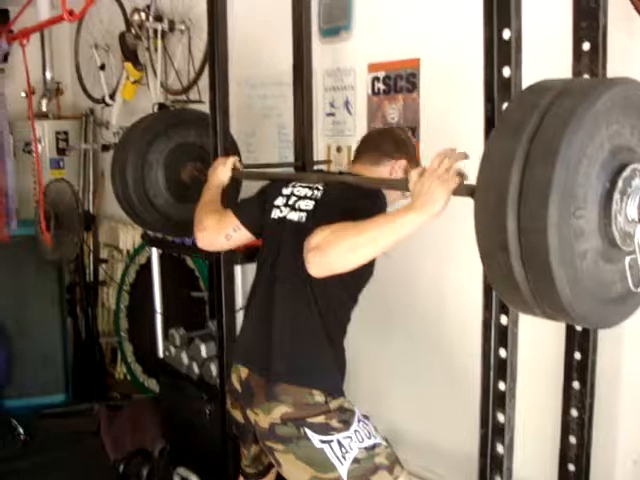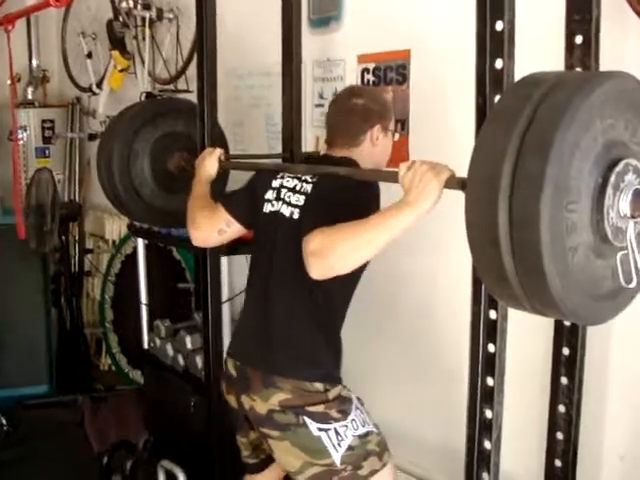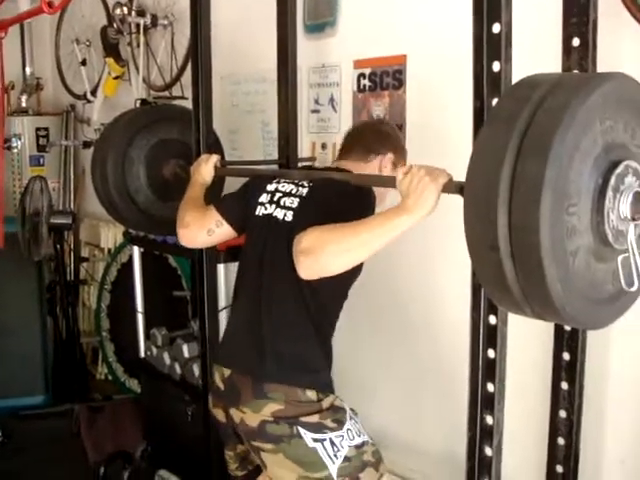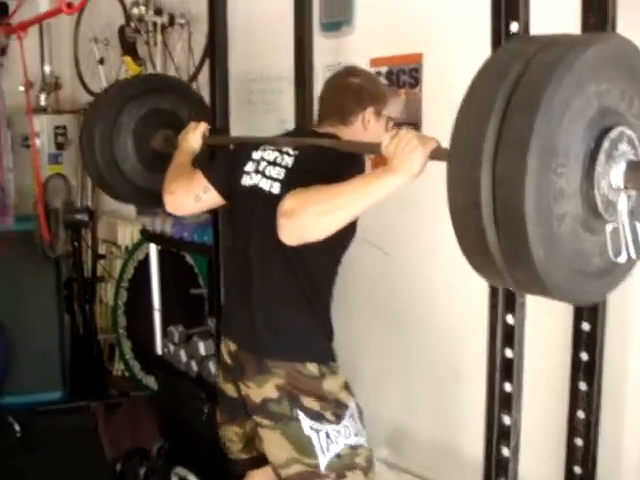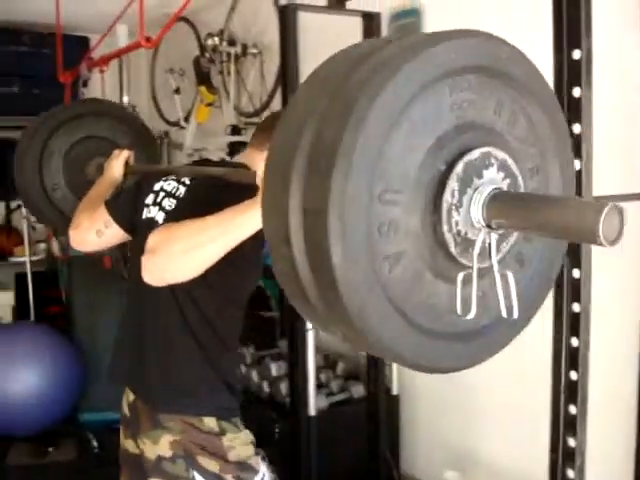
dt=1s
person 1, frame 1
left shoulder: (287, 188)
right shoulder: (364, 197)
left elbow: (209, 233)
right elbow: (321, 254)
left wrist: (215, 183)
right wrist: (418, 209)
left hip: (247, 379)
right hip: (298, 394)
person 1, frame 2
left shoulder: (277, 178)
right shoulder: (354, 187)
left elbow: (203, 231)
right elbow: (321, 257)
left wrist: (203, 176)
right wrist: (412, 205)
left hip: (243, 369)
right hip: (296, 385)
person 1, frame 3
left shoulder: (272, 184)
right shoulder: (353, 195)
left elbow: (191, 231)
right elbow: (312, 256)
left wrist: (199, 181)
right wrist: (409, 210)
left hip: (229, 379)
right hip: (285, 394)
person 1, frame 4
left shoulder: (258, 151)
right shoulder: (339, 162)
left elbow: (178, 198)
right elbow: (295, 221)
left wrist: (187, 147)
right wrist: (394, 173)
left hip: (239, 350)
right hip: (292, 366)
person 1, frame 5
left shoulder: (169, 180)
right shoulder: (239, 198)
left elbow: (83, 233)
right elbow: (161, 263)
left wrist: (110, 177)
right wrist: (263, 207)
left hip: (141, 403)
right hip: (190, 420)
